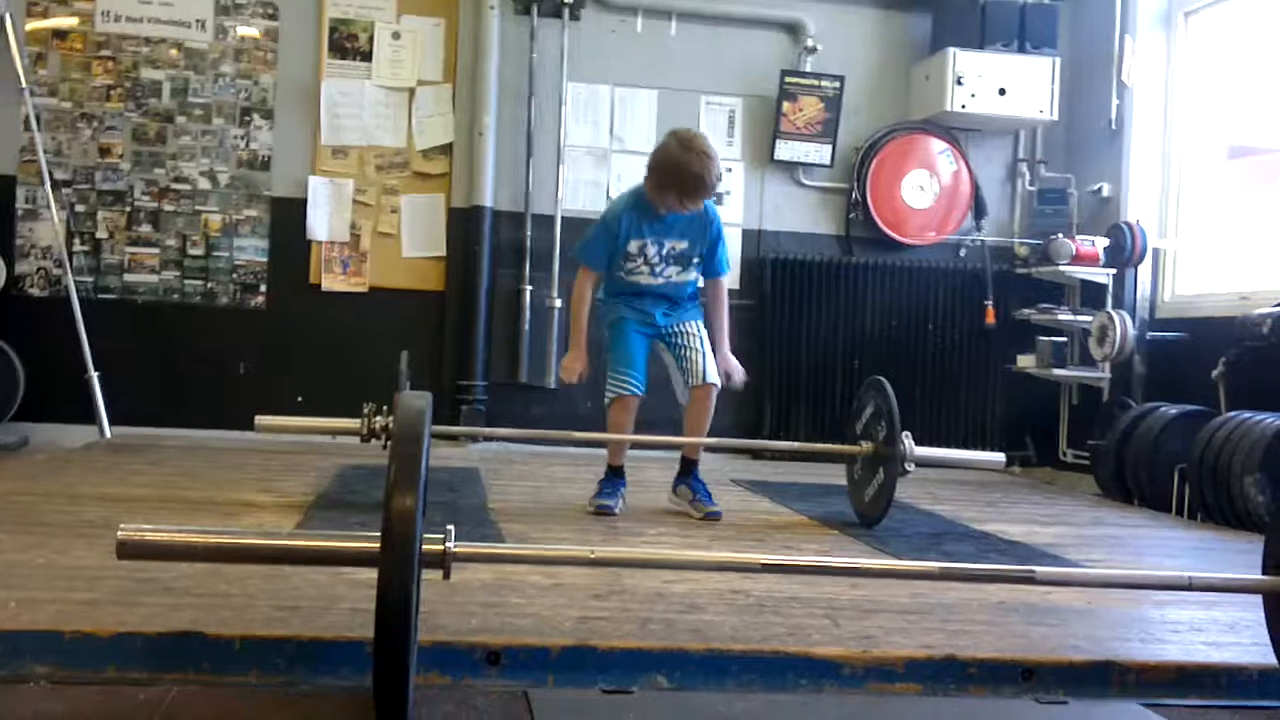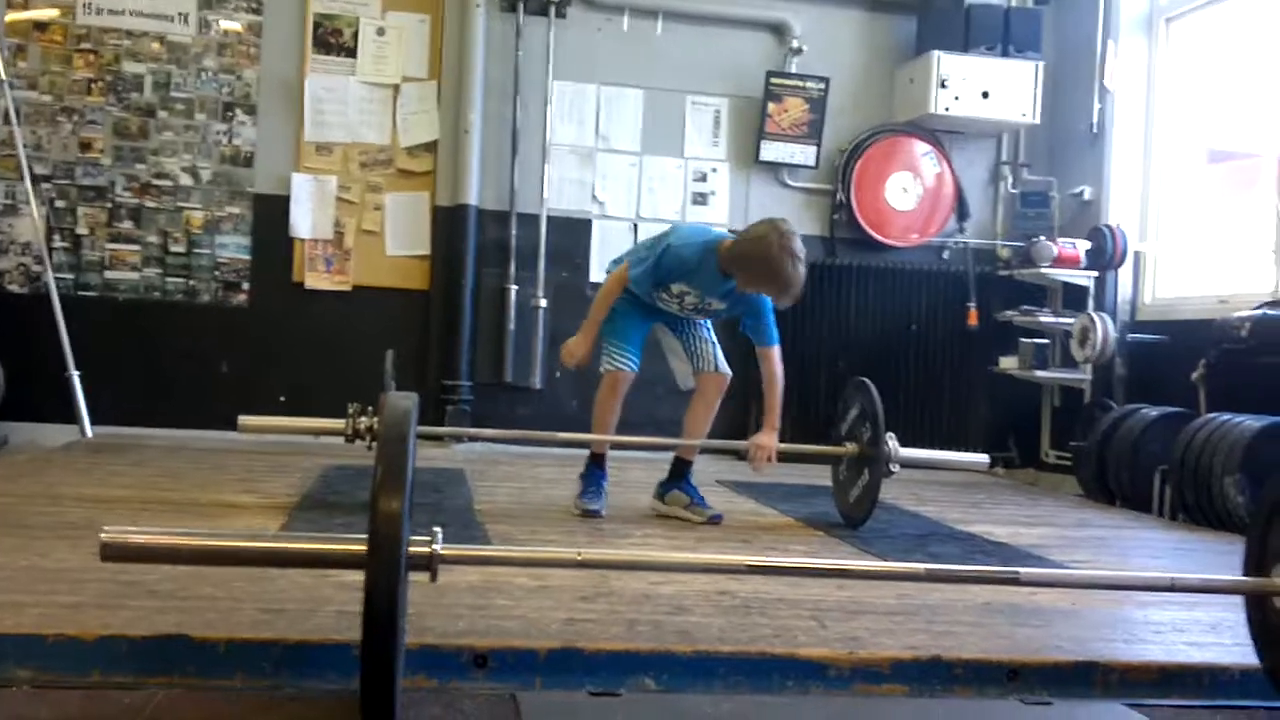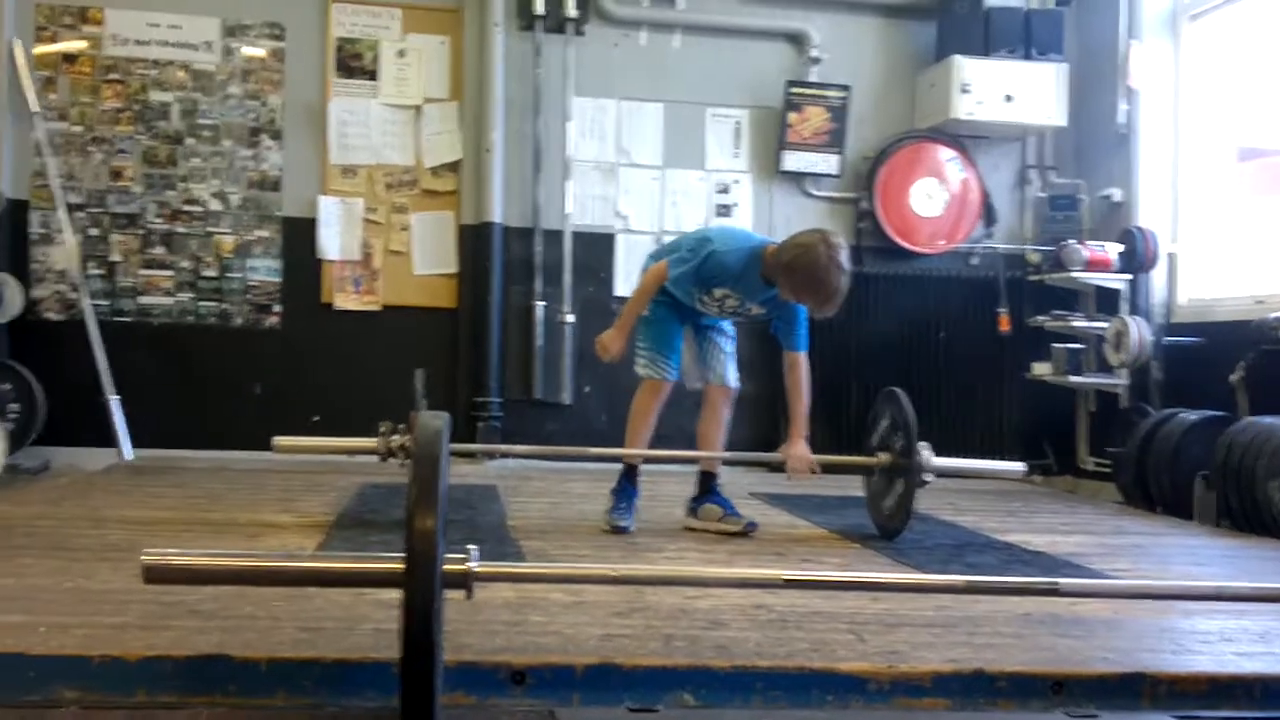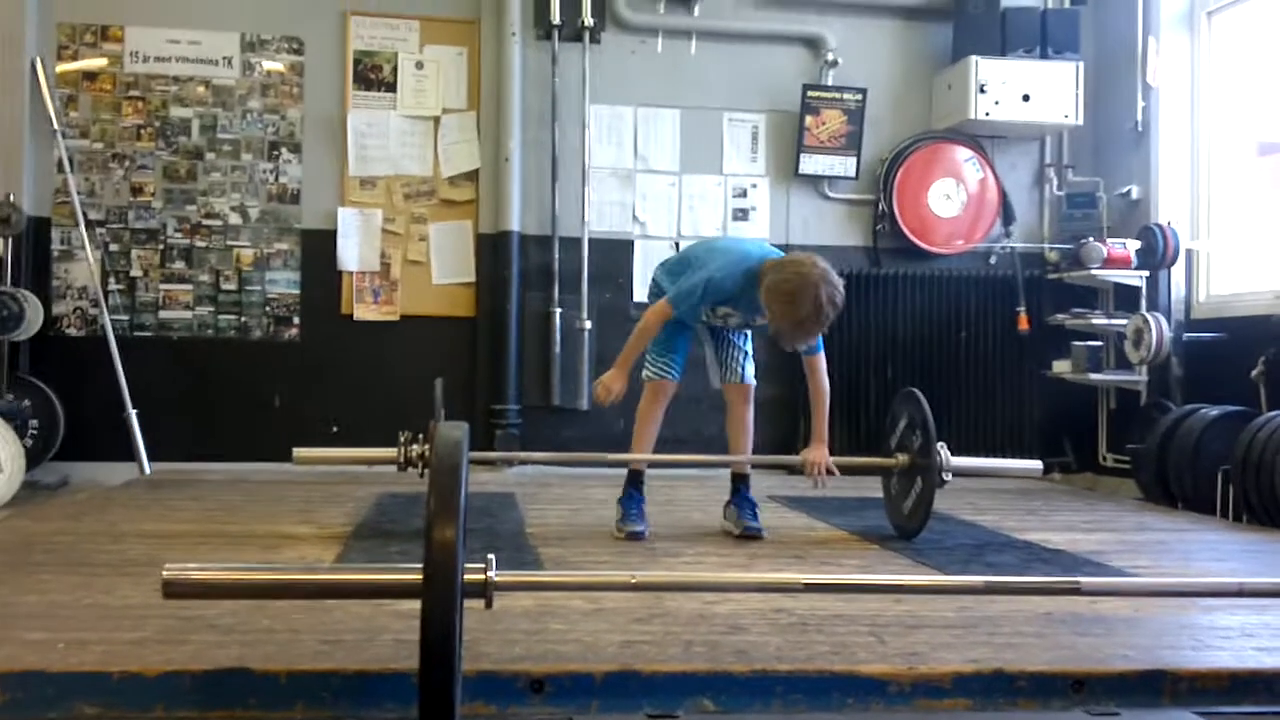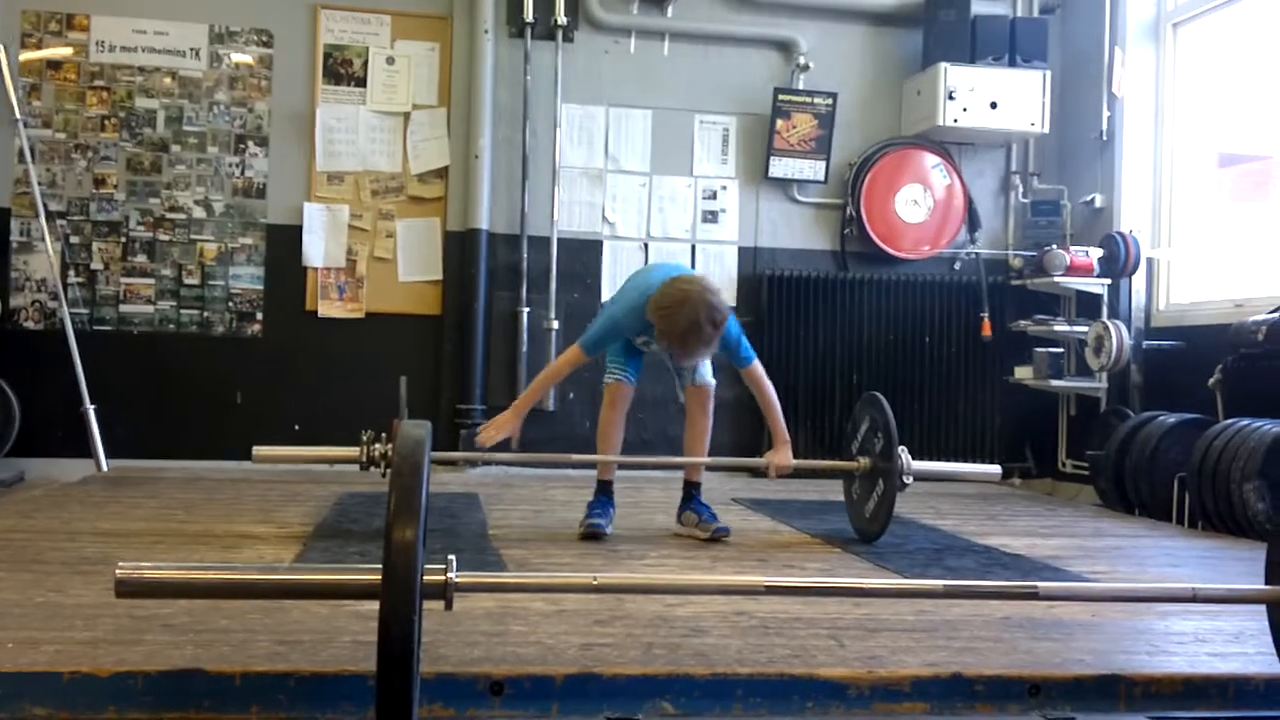
dt=0.4s
person 1, frame 1
left shoulder: (708, 219)
right shoulder: (622, 215)
left elbow: (716, 284)
right elbow: (587, 278)
left wrist: (723, 349)
right wrist: (577, 347)
left hip: (682, 310)
right hip: (629, 309)
left knee: (706, 385)
right knee: (627, 394)
left ankle: (687, 479)
right ankle: (613, 478)
person 1, frame 2
left shoulder: (756, 293)
right shoulder: (685, 248)
left elbow: (771, 359)
right elbow: (618, 277)
left wrist: (770, 430)
right wrist: (585, 336)
left hip: (686, 313)
right hip: (636, 296)
left knee: (717, 378)
right knee: (618, 373)
left ankle: (676, 482)
right ankle: (594, 473)
person 1, frame 3
left shoulder: (790, 298)
right shoulder: (727, 254)
left elbow: (796, 364)
right elbow: (657, 272)
left wrist: (797, 439)
right wrist: (620, 331)
left hip: (713, 311)
right hip: (669, 293)
left knee: (721, 391)
right knee: (658, 381)
left ankle: (705, 497)
right ankle: (626, 487)
person 1, frame 4
left shoulder: (798, 300)
right shoulder: (725, 275)
left elbow: (816, 369)
right elbow: (657, 314)
left wrist: (819, 443)
right wrist: (620, 371)
left hip: (729, 312)
right hip: (676, 294)
left knee: (741, 390)
right knee: (660, 386)
left ankle: (741, 497)
right ankle: (631, 494)
person 1, frame 5
left shoulder: (715, 319)
right shoulder: (629, 311)
left elbow: (757, 377)
right elbow: (569, 360)
left wrist: (782, 444)
right wrist: (516, 413)
left hip: (685, 324)
right hip: (631, 327)
left knee: (702, 394)
right knee: (618, 391)
left ankle: (691, 501)
right ankle: (603, 498)
